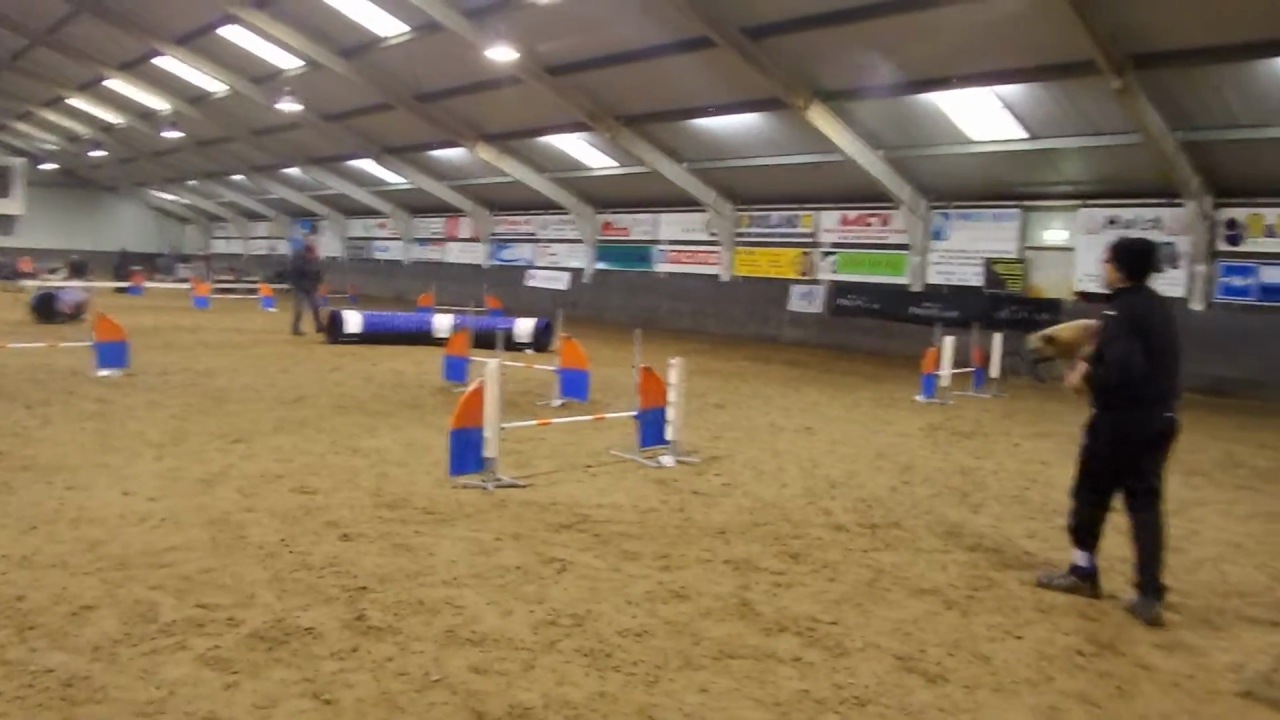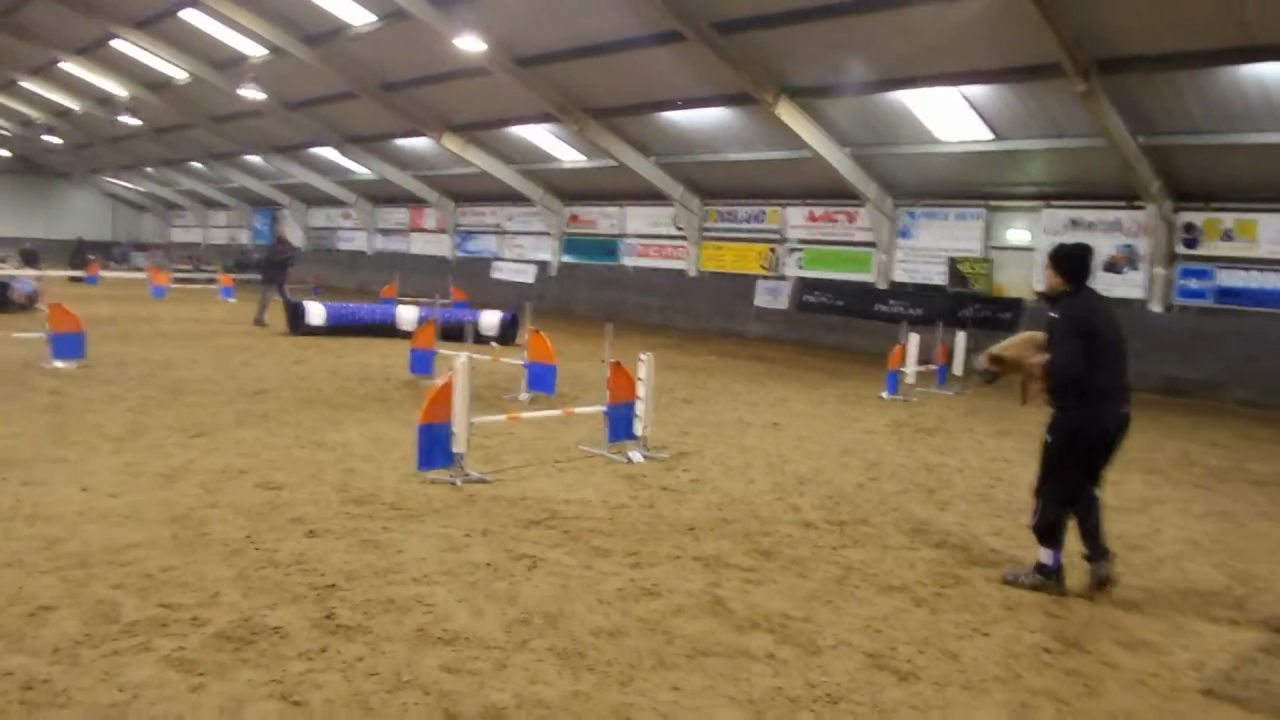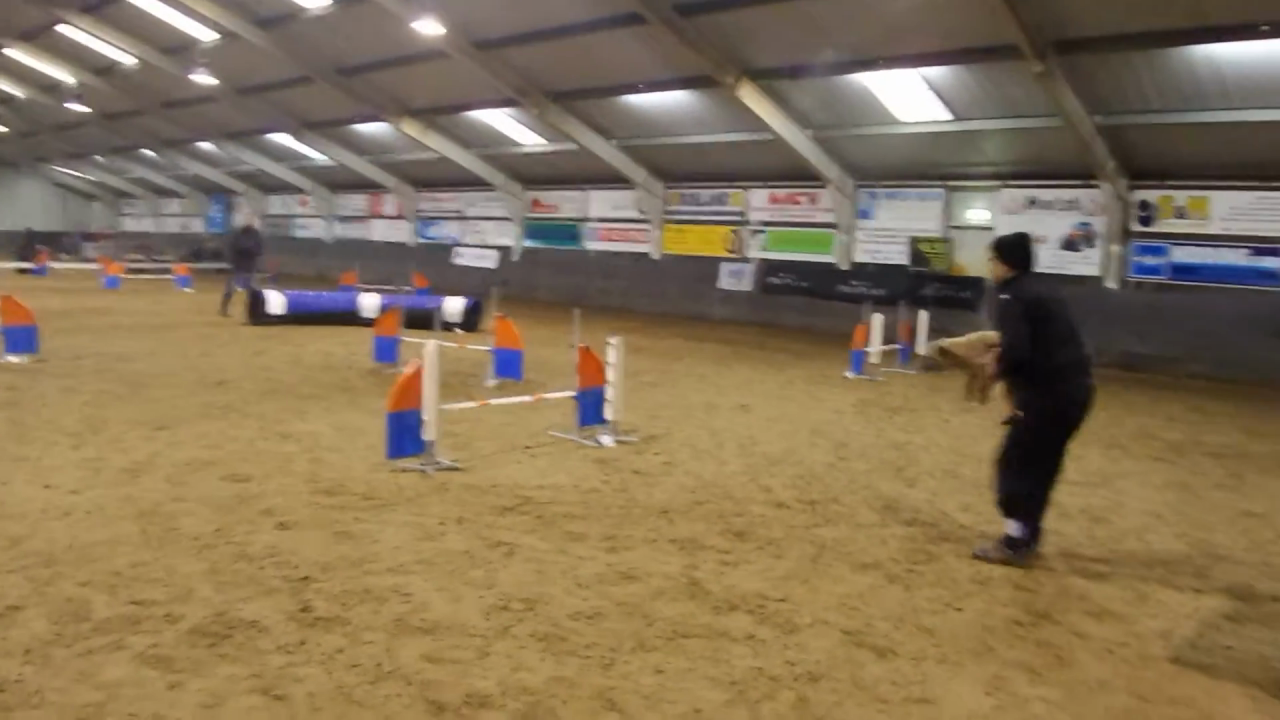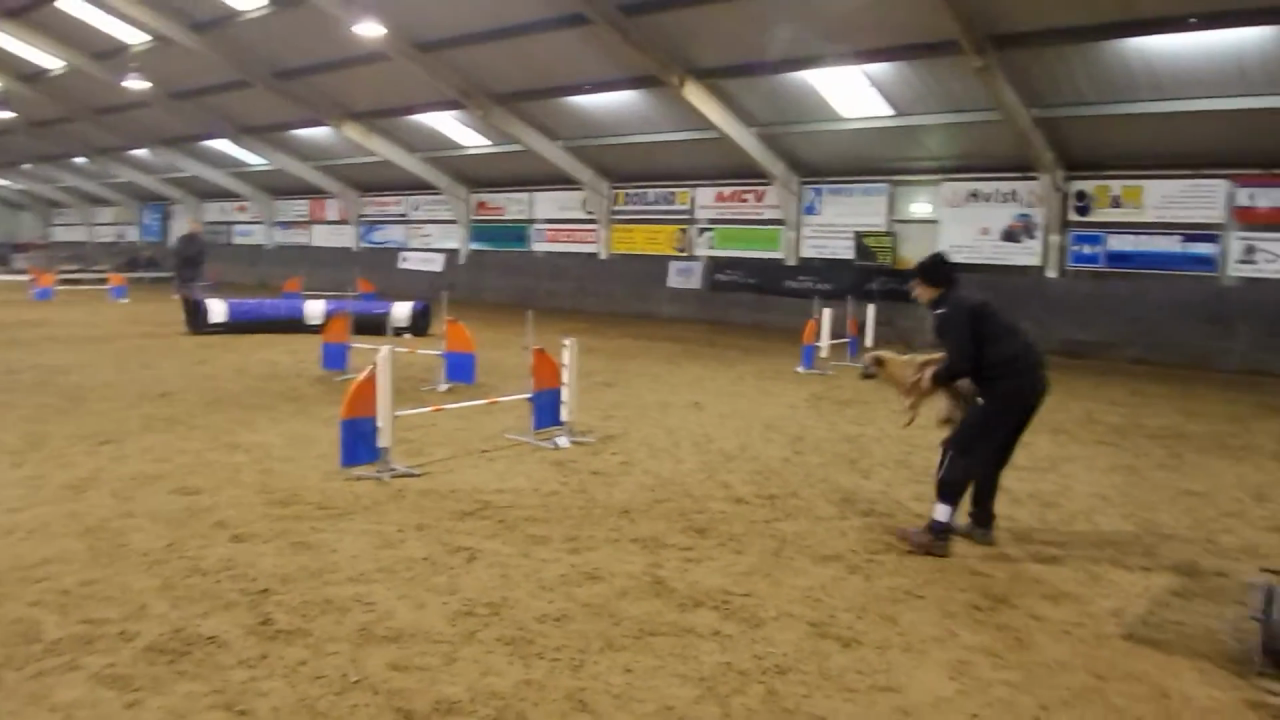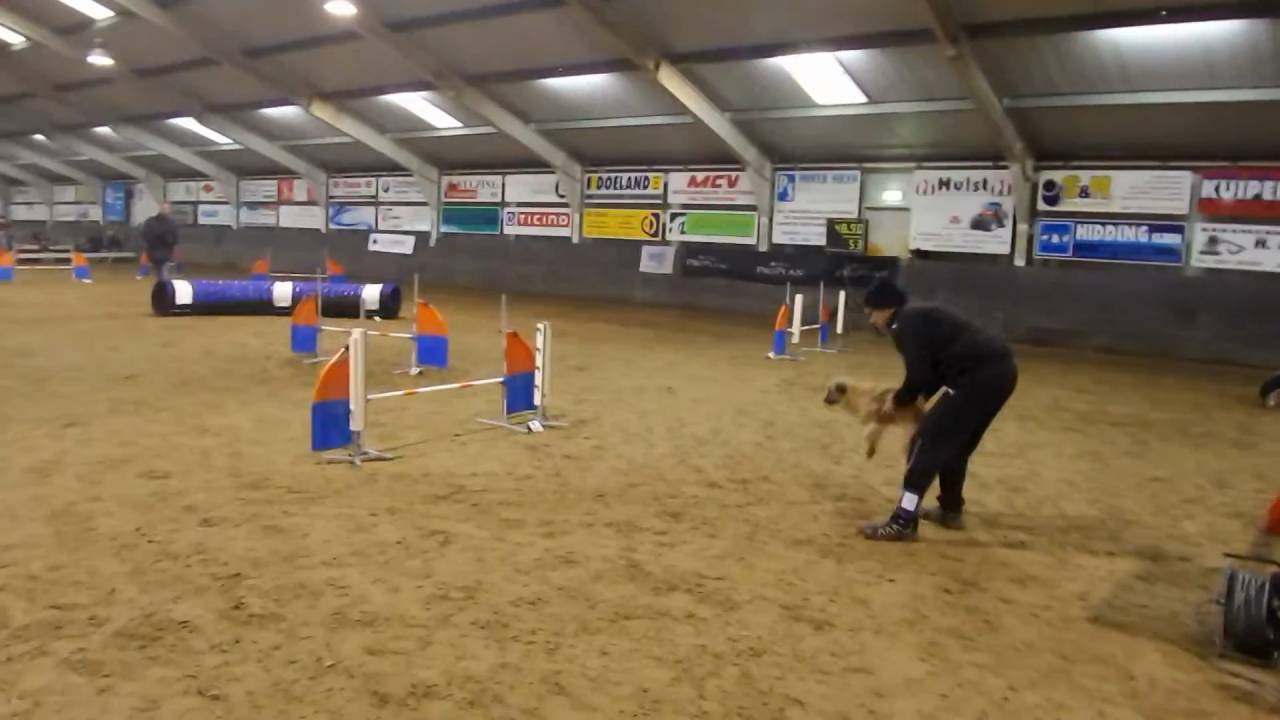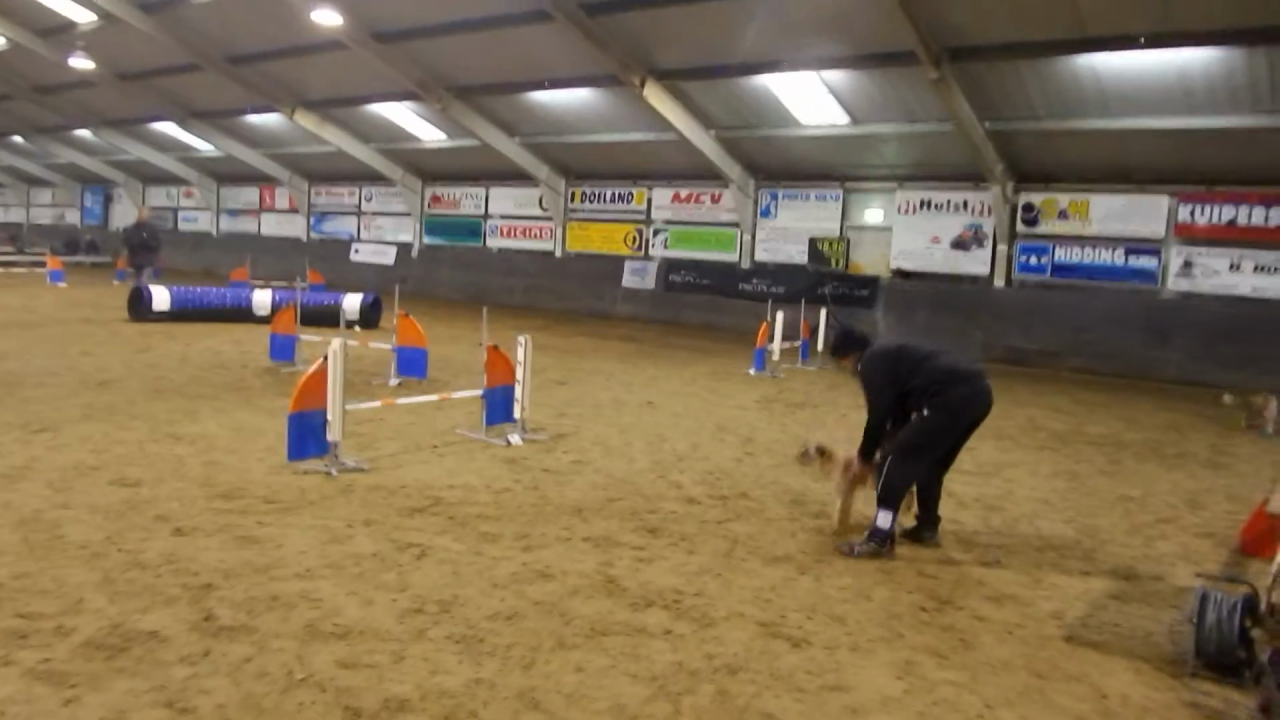
dt=0.2s
person 1, frame 1
left shoulder: (1121, 312)
right shoulder: (1157, 307)
left elbow: (1126, 371)
left wrist: (1087, 376)
right wrist: (1093, 362)
left hip: (1122, 419)
right hip: (1161, 418)
left knee: (1091, 495)
right knee: (1146, 504)
left ankle: (1083, 574)
right ankle: (1150, 595)
person 1, frame 2
left shoulder: (1065, 314)
right shoulder: (1096, 305)
left elbow: (1067, 371)
left wrist: (1046, 368)
right wrist: (1053, 364)
left hip: (1079, 415)
right hip: (1114, 412)
left knee: (1053, 490)
right knee: (1081, 488)
left ankle: (1048, 571)
right ankle: (1100, 558)
person 1, frame 3
left shoulder: (1012, 297)
right shoulder: (1035, 291)
left elbow: (1016, 351)
left wrist: (998, 365)
right wrist: (1006, 364)
left hip: (1049, 393)
right hip: (1077, 387)
left knee: (1014, 463)
right knee: (1041, 464)
left ankle: (1018, 541)
right ankle: (1026, 536)
person 1, frame 4
left shoulder: (948, 311)
right shoulder: (963, 304)
left elbow: (960, 362)
left wrist: (934, 379)
right wrist: (941, 374)
left hip: (1009, 385)
right hip: (1030, 379)
left knee: (959, 450)
right knee: (990, 453)
left ankle: (938, 531)
right ankle: (981, 523)
person 1, frame 5
left shoulder: (905, 324)
right shoulder: (920, 317)
left elbow: (917, 376)
right elbow: (932, 369)
left wrist: (896, 402)
right wrist: (913, 397)
left hip: (979, 377)
right hip: (1002, 369)
left knee: (928, 441)
right knee: (955, 442)
left ankle: (903, 522)
right ankle: (950, 509)
person 1, frame 6
left shoulder: (871, 363)
right shoulder: (888, 356)
left elbow: (879, 416)
right elbow: (900, 413)
left wrist: (863, 457)
right wrist: (885, 448)
left hip: (953, 398)
right hip: (977, 391)
left knee: (896, 460)
right knee: (931, 462)
left ankle: (880, 540)
right ankle: (927, 527)
